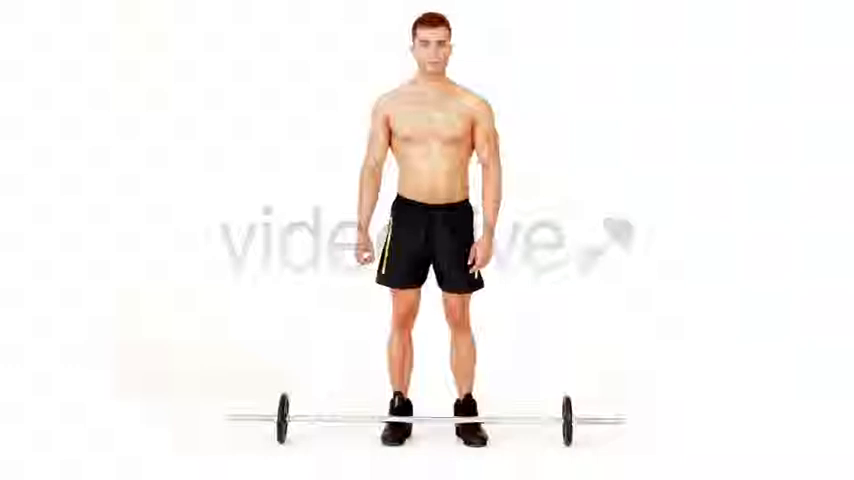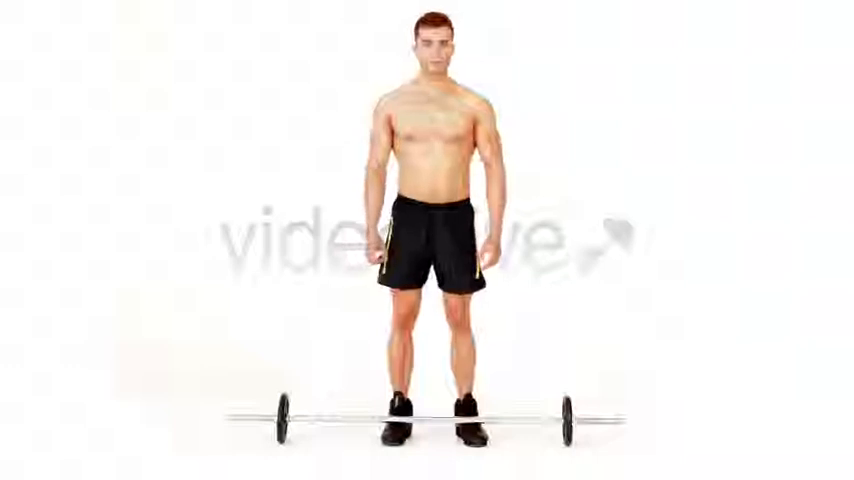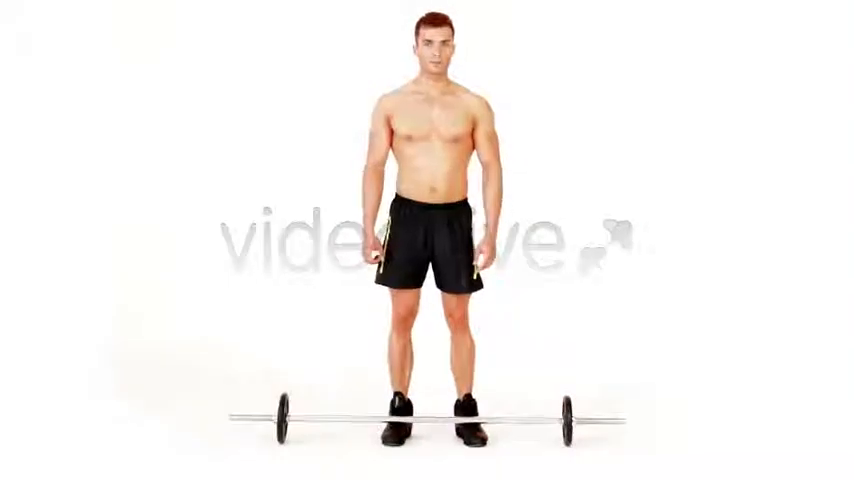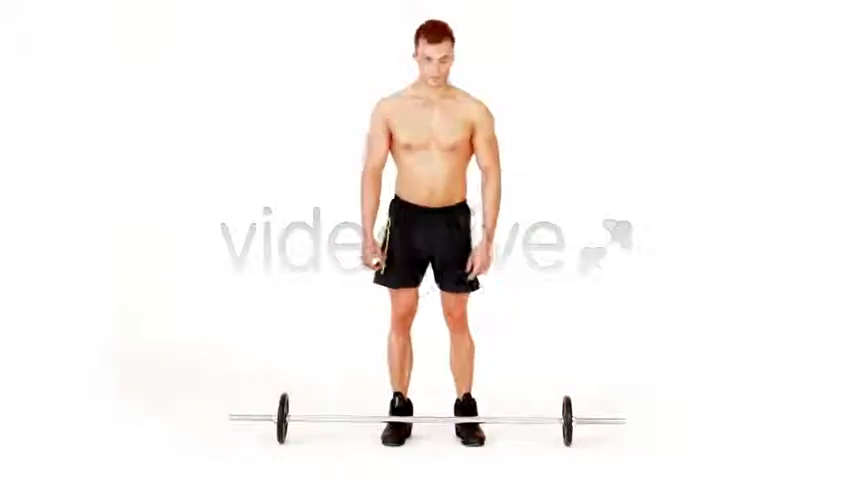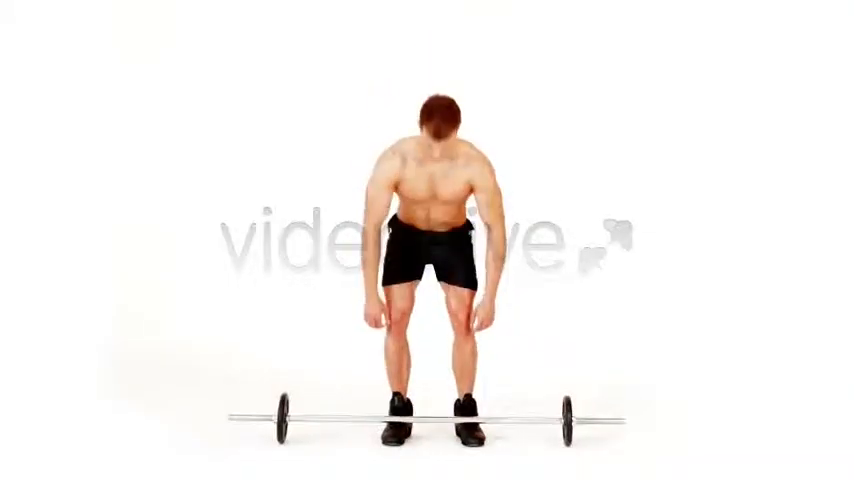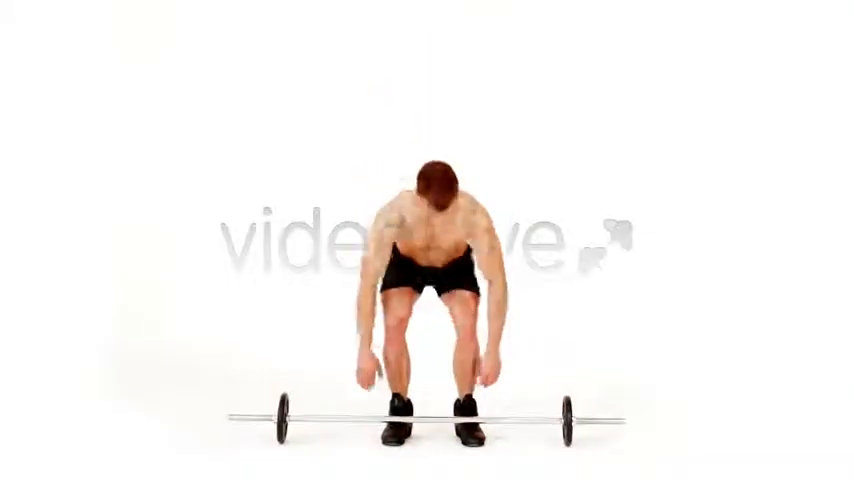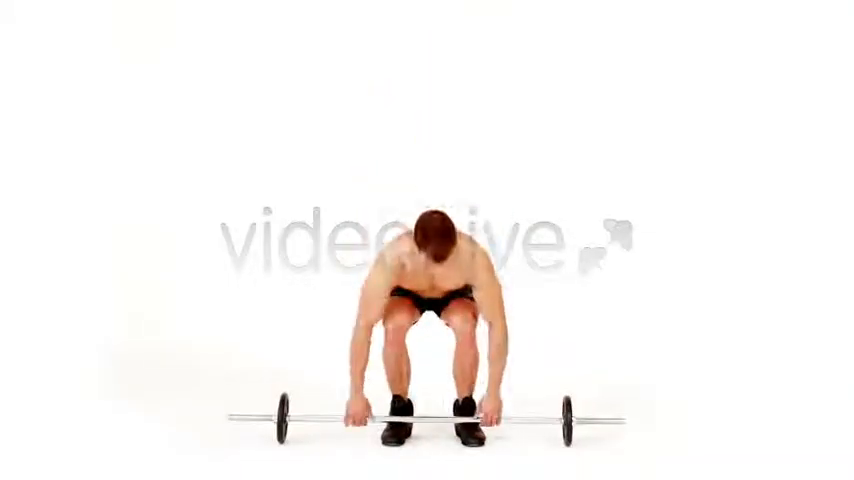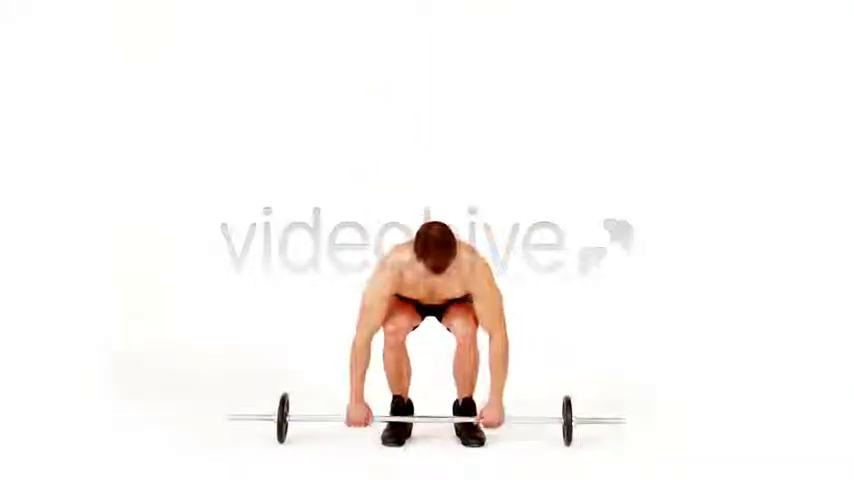
dt=0.3s
person 1, frame 1
left shoulder: (474, 106)
right shoulder: (389, 104)
left elbow: (491, 169)
right elbow: (372, 168)
left wrist: (487, 233)
right wrist: (362, 230)
left hip: (456, 218)
right hip: (408, 216)
left knee: (459, 319)
right knee: (402, 318)
left ankle: (466, 409)
right ankle: (400, 408)
person 1, frame 2
left shoulder: (476, 106)
right shoulder: (390, 104)
left elbow: (494, 168)
right elbow: (375, 168)
left wrist: (495, 233)
right wrist: (371, 231)
left hip: (456, 218)
right hip: (408, 216)
left knee: (459, 319)
right knee: (402, 319)
left ankle: (465, 409)
right ankle: (399, 409)
person 1, frame 3
left shoulder: (475, 106)
right shoulder: (390, 103)
left elbow: (492, 169)
right elbow: (374, 168)
left wrist: (490, 234)
right wrist: (368, 230)
left hip: (455, 218)
right hip: (406, 216)
left knee: (458, 320)
right knee: (402, 319)
left ankle: (466, 409)
right ankle: (400, 409)
person 1, frame 4
left shoulder: (474, 111)
right shoulder: (389, 108)
left elbow: (492, 175)
right elbow: (371, 173)
left wrist: (486, 240)
right wrist: (368, 236)
left hip: (453, 221)
right hip: (405, 219)
left knee: (457, 319)
right knee: (401, 318)
left ankle: (465, 409)
right ankle: (399, 409)
person 1, frame 5
left shoulder: (476, 165)
right shoulder: (392, 161)
left elbow: (496, 229)
right elbow: (371, 226)
left wrist: (490, 297)
right wrist: (370, 293)
left hip: (455, 236)
right hip: (407, 234)
left knee: (463, 320)
right knee: (395, 317)
left ankle: (466, 409)
right ankle: (399, 407)
person 1, frame 6
left shoulder: (475, 217)
right shoulder: (392, 217)
left elbow: (497, 283)
right elbow: (368, 283)
left wrist: (492, 351)
right wrist: (365, 350)
left hip: (456, 264)
right hip: (405, 262)
left knee: (466, 324)
right knee: (394, 323)
left ankle: (466, 410)
right ankle: (399, 409)
person 1, frame 7
left shoulder: (474, 257)
right shoulder: (391, 259)
left elbow: (497, 324)
right elbow: (363, 326)
left wrist: (493, 393)
right wrist: (356, 394)
left hip: (455, 292)
right hip: (407, 292)
left knee: (465, 329)
right knee: (394, 328)
left ankle: (465, 409)
right ankle: (400, 408)
person 1, frame 8
left shoulder: (475, 268)
right shoulder: (391, 268)
left elbow: (498, 334)
right elbow: (363, 335)
left wrist: (495, 401)
right wrist: (356, 400)
left hip: (455, 300)
right hip: (407, 299)
left knee: (466, 332)
right knee: (393, 330)
left ankle: (465, 409)
right ankle: (400, 408)
